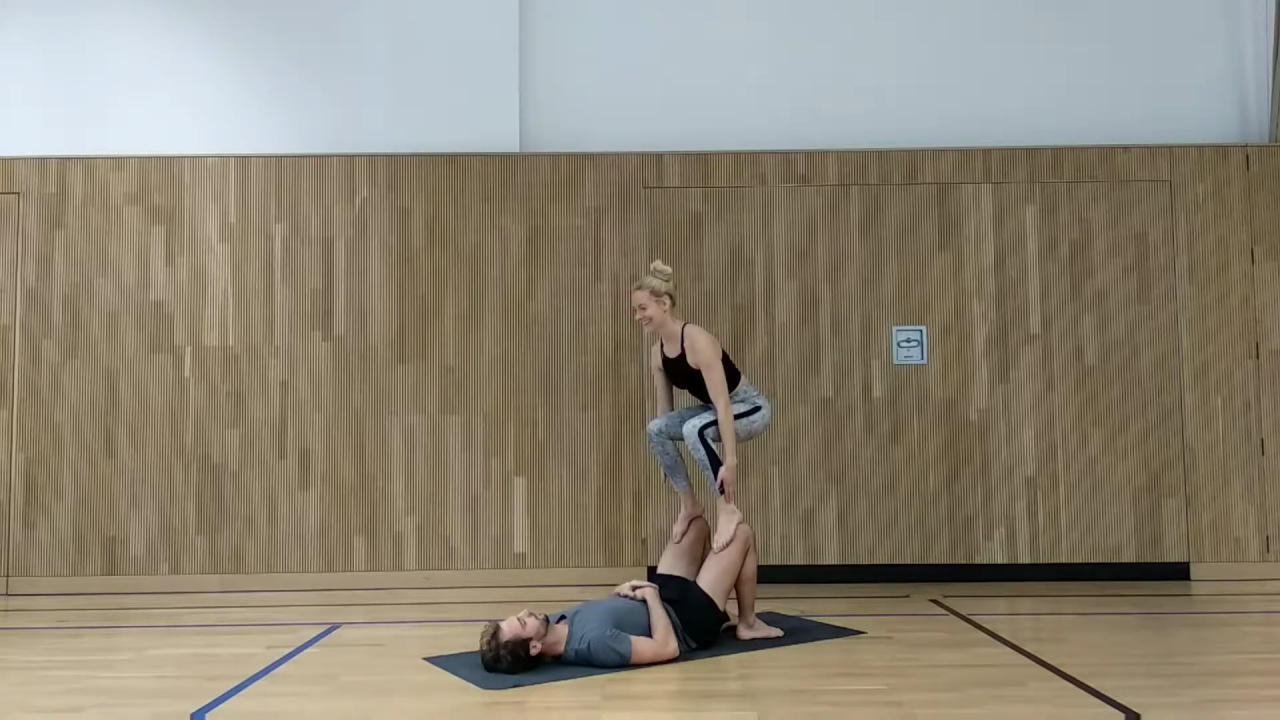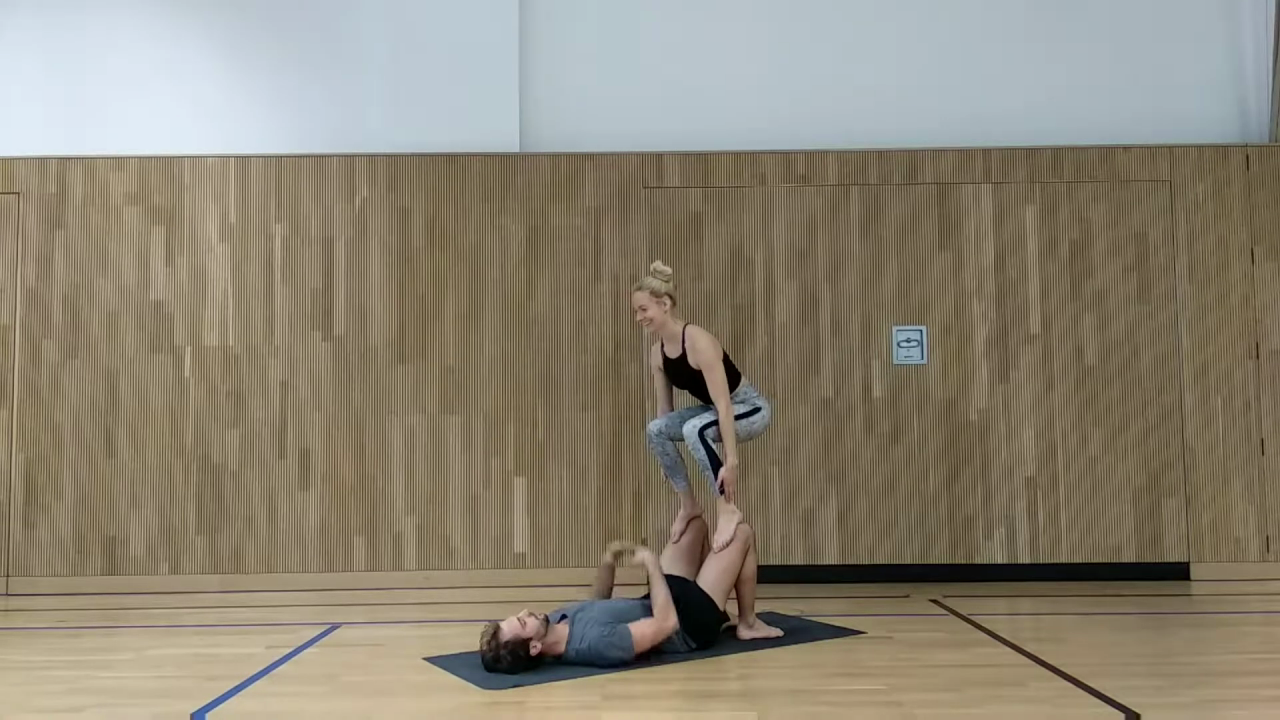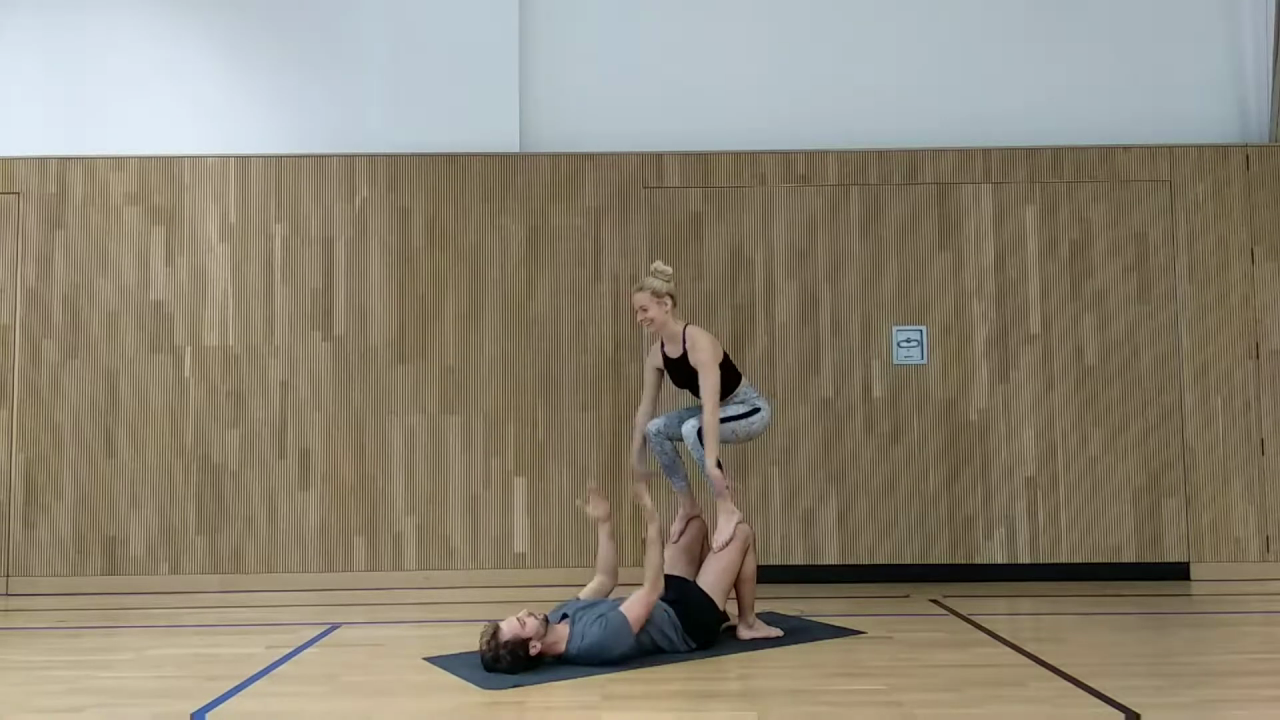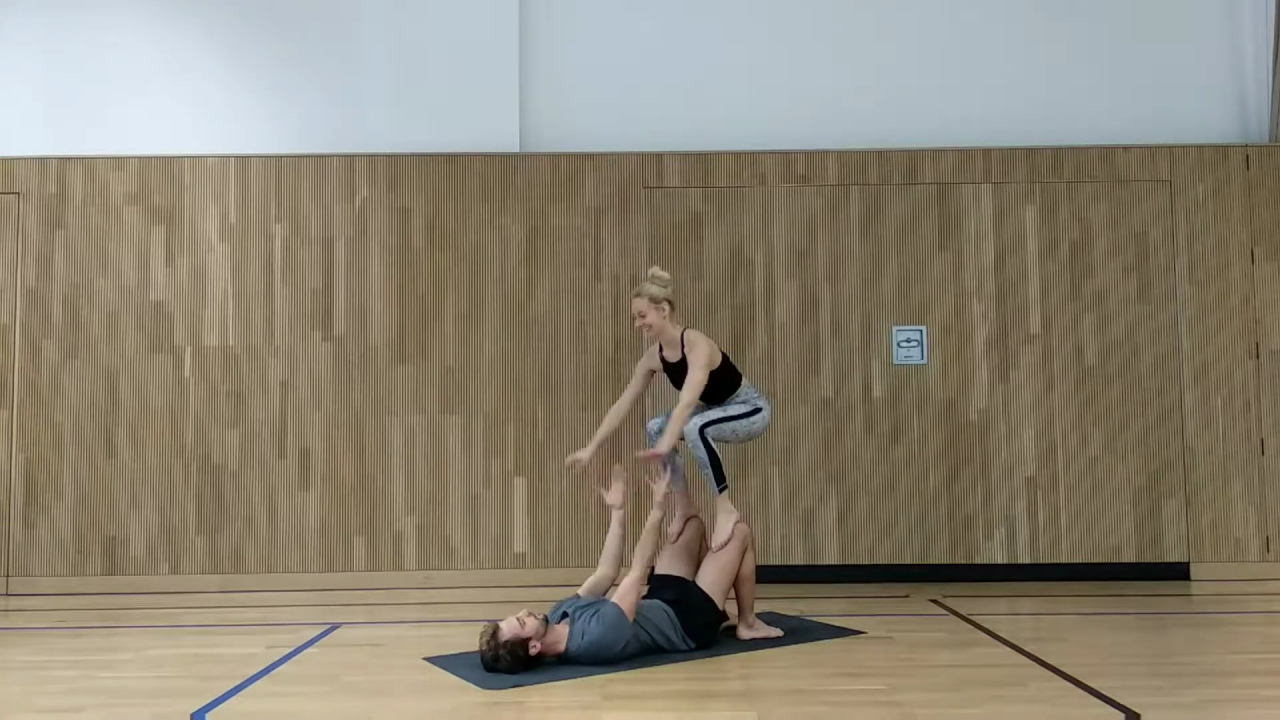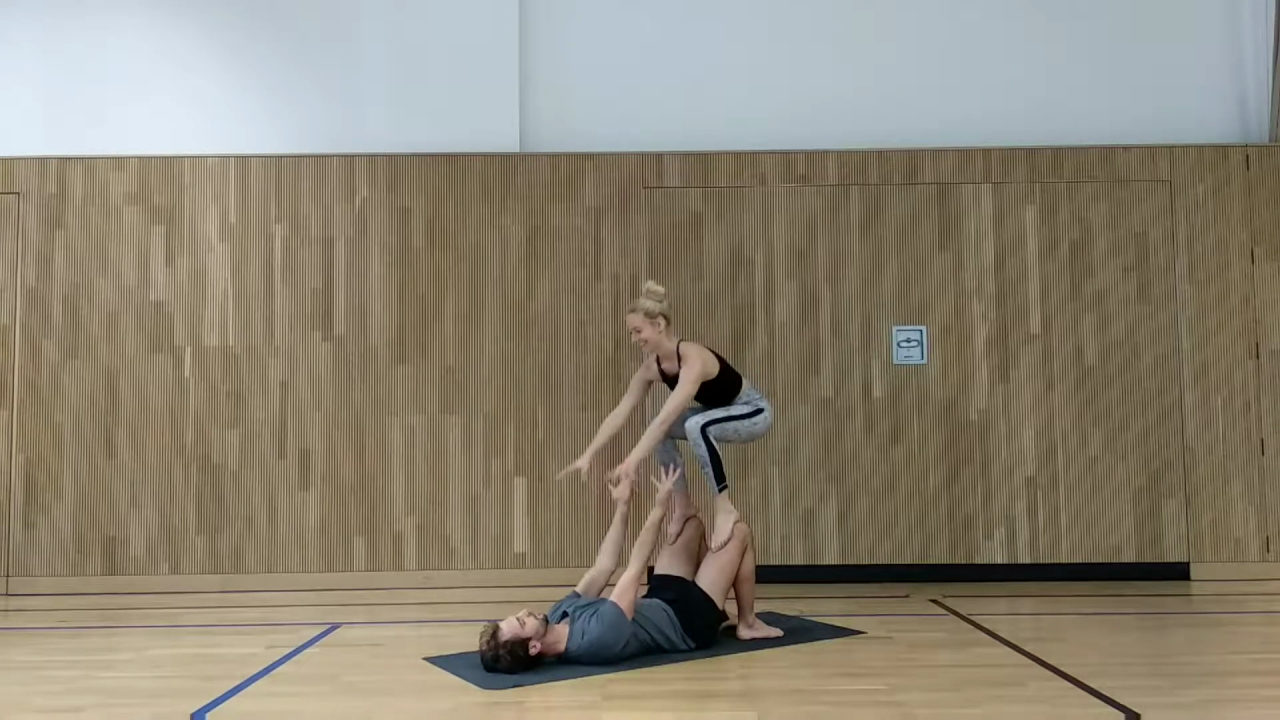
dt=0.2s
person 1, frame 1
left shoulder: (556, 623)
right shoulder: (592, 644)
right elbow: (669, 648)
left wrist: (619, 593)
right wrist: (650, 596)
left hip: (665, 603)
right hip: (689, 623)
left knee: (698, 524)
right knee: (742, 533)
left ankle: (720, 612)
right ankle: (748, 624)
person 1, frame 2
left shoulder: (558, 621)
right shoulder: (595, 643)
right elbow: (668, 624)
left wrist: (607, 564)
right wrist: (653, 568)
left hip: (656, 607)
right hip: (692, 625)
left knee: (697, 525)
right knee: (742, 533)
left ankle: (720, 612)
right ankle: (748, 625)
person 1, frame 3
left shoulder: (559, 619)
right shoulder: (597, 640)
left elbow: (604, 580)
right elbow: (652, 590)
left wrist: (604, 525)
right wrist: (652, 525)
left hip: (667, 608)
right hip: (690, 624)
left knee: (696, 524)
right knee: (741, 533)
left ankle: (719, 614)
right ankle: (748, 624)
person 1, frame 4
left shoulder: (558, 617)
right shoulder: (597, 639)
left elbow: (606, 572)
right elbow: (638, 574)
left wrist: (617, 512)
right wrist: (657, 509)
left hip: (661, 605)
right hip: (689, 623)
left knee: (694, 524)
right knee: (740, 533)
left ankle: (719, 613)
right ankle: (748, 624)
person 1, frame 5
left shoulder: (559, 616)
right shoulder: (597, 638)
left elbow: (603, 567)
right elbow: (634, 571)
left wrist: (622, 508)
right wrist: (659, 508)
left hip: (661, 604)
right hip: (690, 624)
left knee: (693, 524)
right knee: (739, 532)
left ankle: (719, 613)
right ankle: (748, 624)
person 2, frame 1
left shoulder: (697, 341)
right shoulder: (657, 353)
left elbow: (723, 405)
right elbow: (664, 409)
left wrist: (730, 461)
right wrist: (669, 464)
left hip: (750, 408)
right hip: (714, 410)
left knee: (694, 429)
right knee: (656, 429)
left ankle: (727, 510)
right ankle: (689, 505)
person 2, frame 2
left shoulder: (698, 342)
right shoulder: (657, 354)
left elbow: (724, 406)
right elbow: (665, 409)
left wrist: (731, 461)
right wrist: (667, 461)
left hip: (750, 409)
right hip: (714, 410)
left knee: (693, 429)
right knee: (656, 429)
left ankle: (727, 510)
right ankle: (688, 505)
person 2, frame 3
left shoulder: (700, 344)
right shoulder: (656, 355)
left elbow: (710, 407)
right elbow: (645, 409)
left wrist: (711, 462)
right wrist: (636, 460)
left hip: (751, 409)
right hip: (715, 412)
left knee: (690, 429)
right knee: (656, 429)
left ankle: (727, 509)
right ankle: (686, 505)
person 2, frame 4
left shoulder: (697, 345)
right shoulder: (654, 357)
left elbow: (687, 403)
right elbow: (623, 403)
left wrist: (667, 443)
right wrist: (591, 447)
left hip: (752, 409)
right hip: (718, 409)
left knee: (695, 426)
right knee: (656, 427)
left ankle: (725, 508)
right ankle: (683, 505)
person 2, frame 5
left shoulder: (694, 358)
right shoulder: (650, 367)
left elbow: (666, 418)
right elbow: (619, 413)
left wrist: (632, 460)
right wrist: (586, 457)
left hip: (753, 410)
right hip: (721, 410)
left knee: (696, 425)
right knee: (660, 431)
left ankle: (725, 509)
right ankle: (683, 505)
